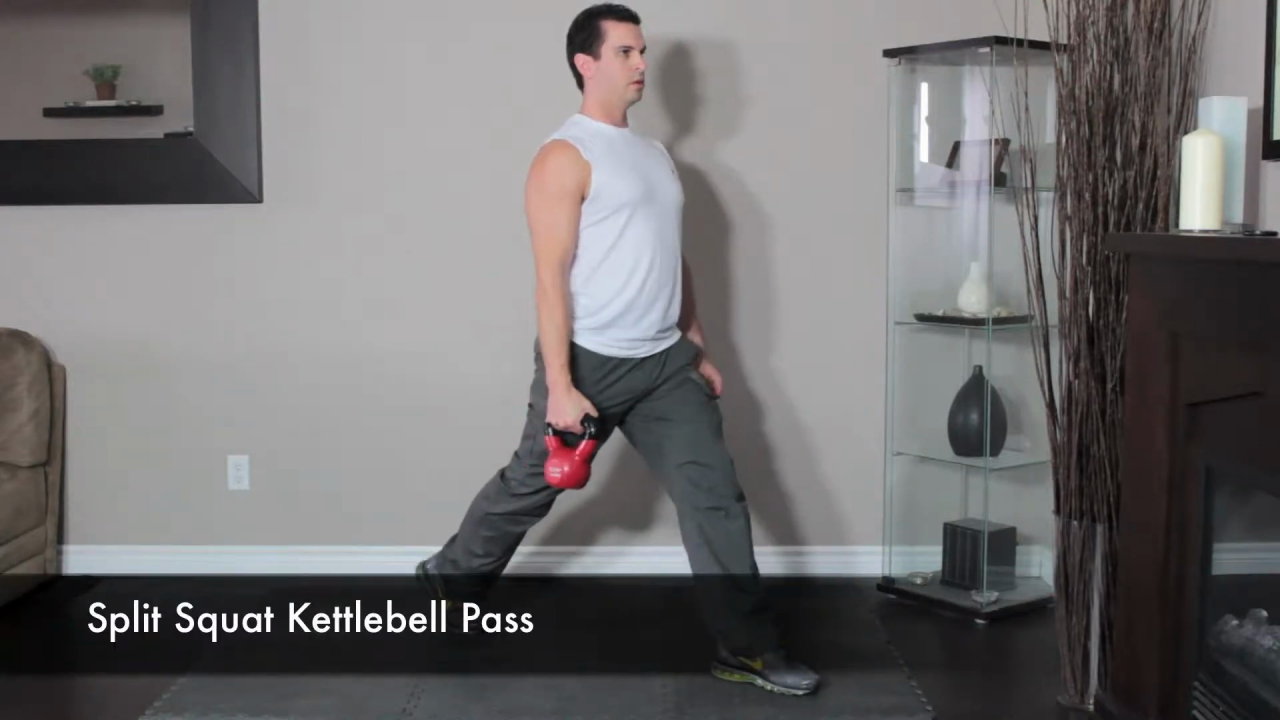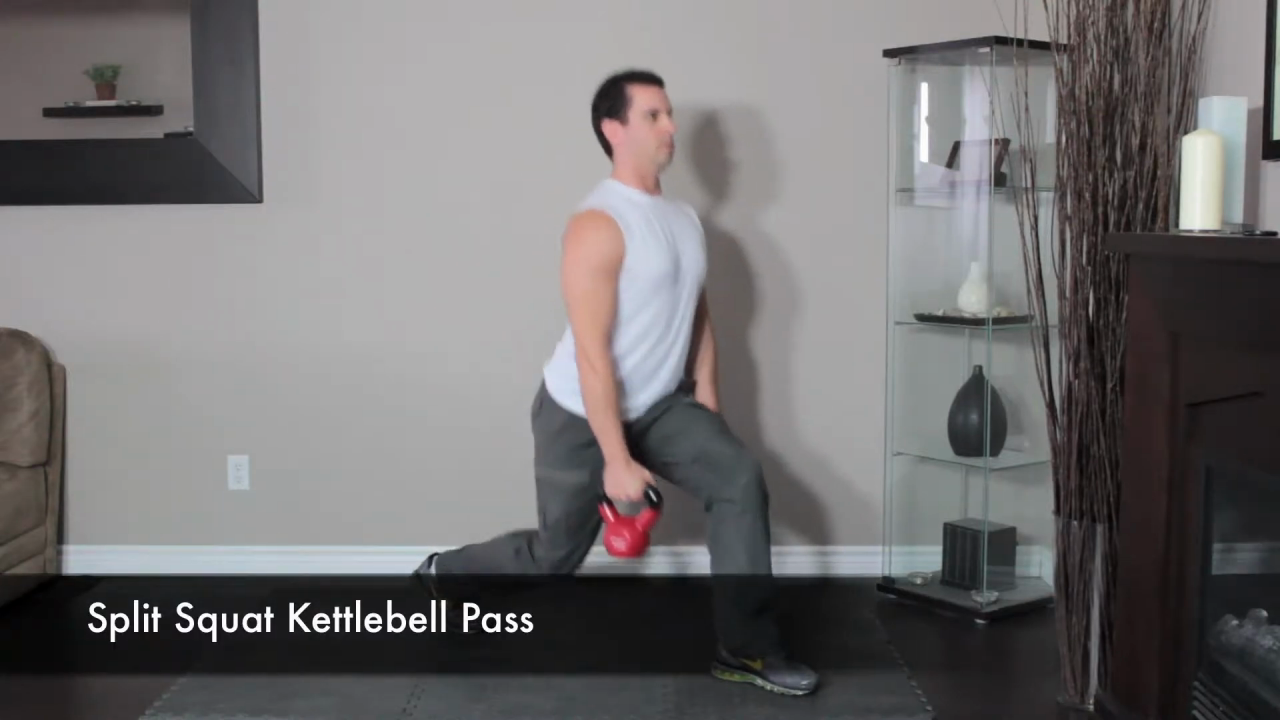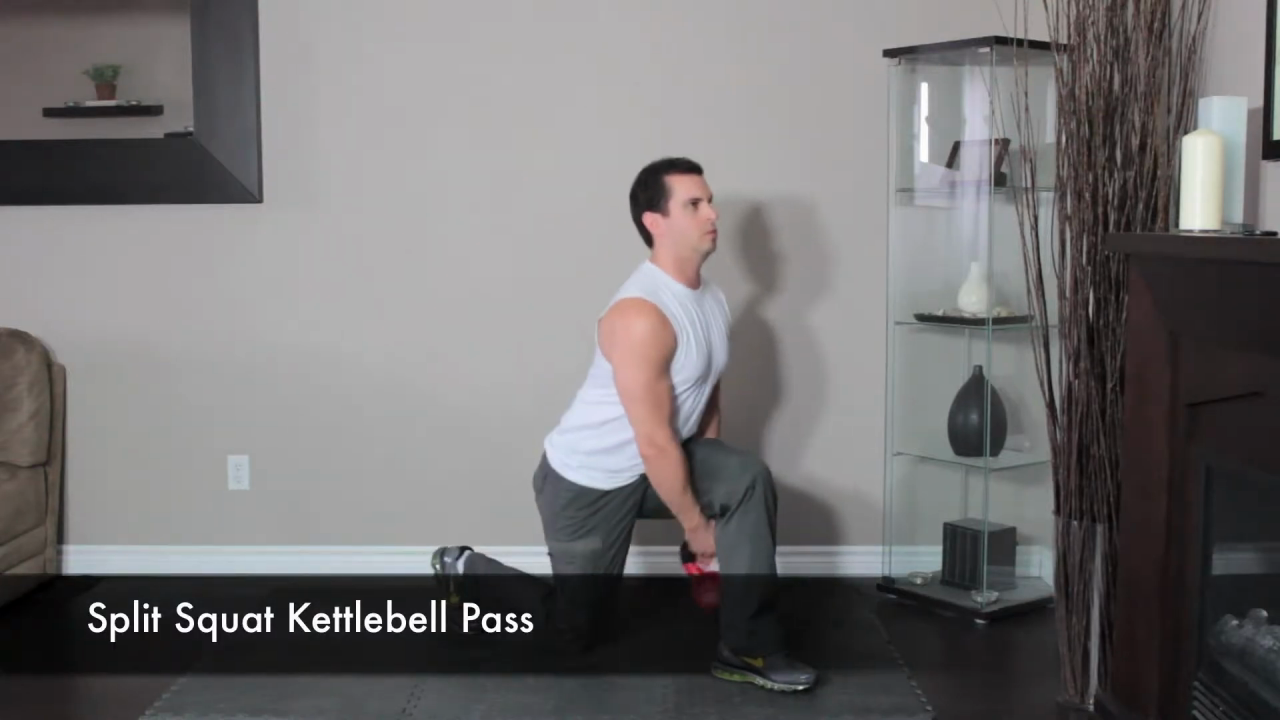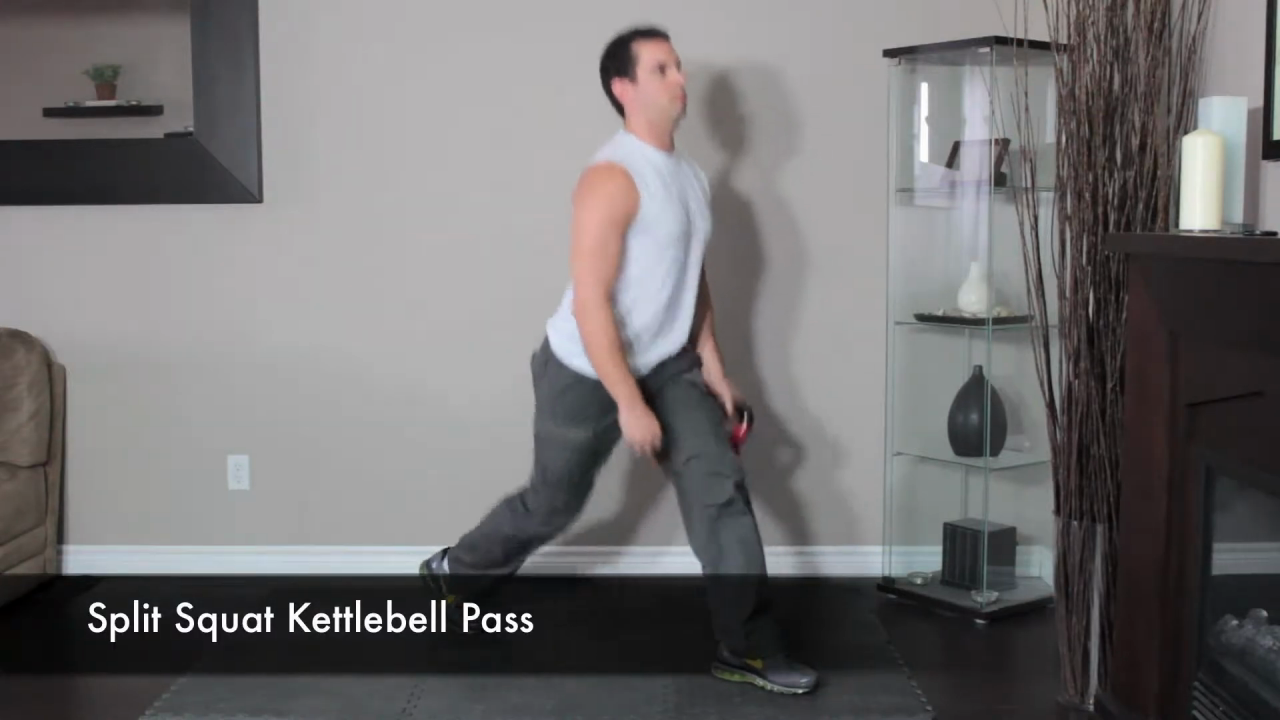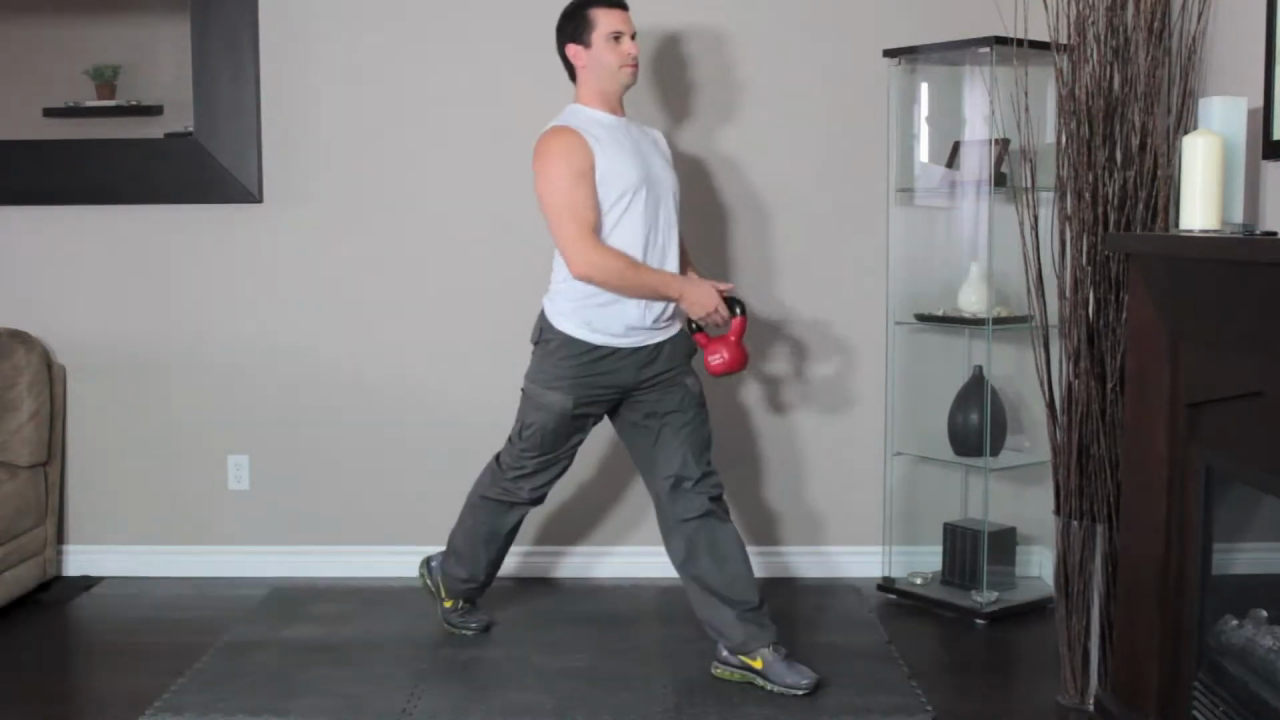
dt=0.5s
person 1, frame 1
left shoulder: (654, 153)
right shoulder: (565, 156)
right elbow: (552, 278)
left wrist: (698, 349)
right wrist: (559, 386)
left hip: (664, 360)
right hip: (590, 360)
left knee: (714, 493)
right knee: (530, 487)
left ankle: (747, 648)
right ankle: (447, 577)
person 1, frame 2
left shoulder: (683, 217)
right shoulder: (598, 226)
left elbow: (698, 318)
right elbow: (592, 351)
left wrist: (708, 408)
right wrist: (615, 459)
left hip: (659, 403)
right hip: (581, 412)
left knee: (741, 480)
right knee: (557, 552)
left ankle: (746, 647)
right ankle: (444, 576)
person 1, frame 3
left shoulder: (712, 300)
right shoulder: (641, 316)
left elbow: (705, 403)
right elbow: (656, 444)
left wrist: (710, 489)
right wrist: (696, 526)
left hip: (651, 464)
right hip: (586, 478)
left knee: (748, 480)
right knee: (574, 623)
left ankle: (747, 648)
right ankle: (465, 569)
person 1, frame 4
left shoulder: (689, 174)
right shoulder: (612, 178)
right elbow: (591, 303)
left wrist: (711, 368)
right wrist: (628, 405)
left hip: (664, 366)
right hip: (585, 373)
left knee: (721, 485)
right knee: (551, 507)
left ankle: (746, 647)
right ankle: (451, 571)
person 1, frame 5
left shoulder: (650, 140)
right shoulder: (566, 142)
right elbow: (584, 257)
left wrist: (694, 281)
right wrist: (682, 291)
left hip: (659, 351)
right hip: (580, 349)
left knee: (692, 493)
right knee: (520, 478)
left ankle: (746, 644)
right ankle: (453, 578)
